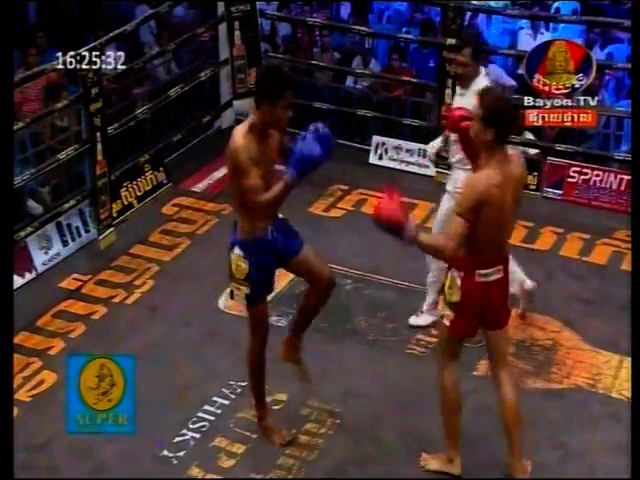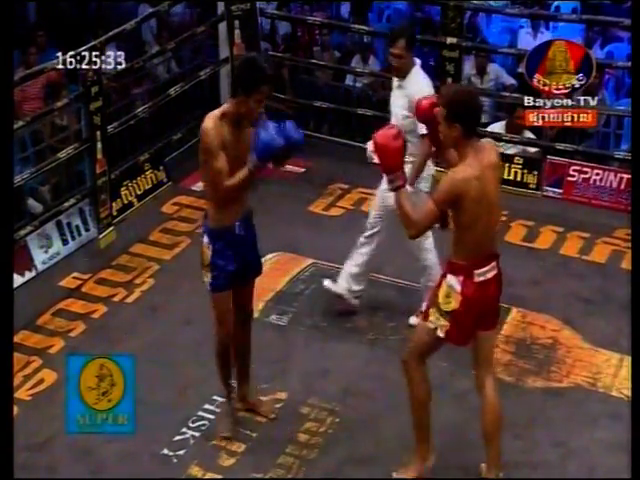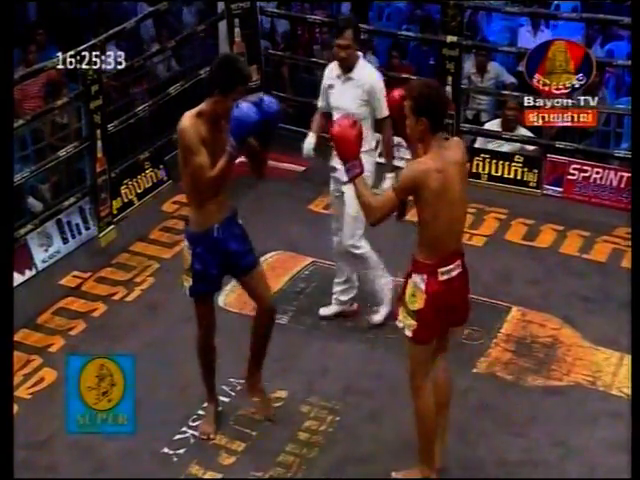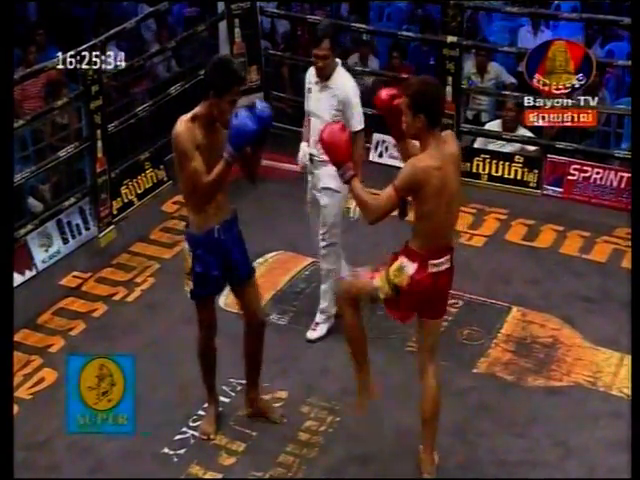
dt=0.5s
person 1, frame 1
left shoulder: (477, 185)
right shoulder: (517, 164)
left elbow: (448, 249)
left wrist: (406, 228)
right wrist: (467, 145)
left hip: (469, 278)
right hip: (498, 276)
left knee: (447, 361)
right knee: (502, 369)
person 1, frame 2
left shoulder: (458, 178)
right shoulder: (490, 151)
left elbow: (414, 227)
left wrist: (395, 176)
right wrist: (436, 136)
left hip: (463, 282)
right hip: (490, 274)
left knee: (412, 357)
right knee: (485, 376)
person 1, frame 3
left shoulder: (419, 170)
right shoulder: (457, 149)
left elbow: (374, 213)
left wrist: (353, 165)
right wrist: (406, 133)
left hip: (428, 280)
right hip: (456, 273)
left knee: (419, 378)
right knee: (439, 359)
person 1, frame 4
left shoulder: (421, 168)
right shoulder: (450, 143)
left elbow: (373, 212)
left wrist: (344, 168)
right wrist: (395, 127)
left hip: (416, 268)
right hip: (442, 267)
left knee: (346, 291)
right knee: (428, 364)
left ankle: (364, 381)
person 2, frame 1
left shoulder: (276, 130)
right shoulder: (240, 145)
left elbow: (286, 169)
right elbow: (259, 205)
left wrist: (308, 151)
right wrist: (293, 174)
left hip: (276, 228)
right hip: (251, 241)
left knee: (324, 281)
right knee: (260, 331)
left ankle: (292, 344)
right ankle: (262, 414)
person 2, frame 2
left shoulder: (253, 121)
right shoulder: (212, 128)
left elbow: (268, 160)
right elbow: (222, 188)
left wrist: (281, 146)
right wrist: (255, 162)
left hip: (244, 225)
right hip: (220, 233)
left knee: (245, 316)
right knee: (226, 327)
left ankle: (245, 391)
right ankle: (227, 401)
person 2, frame 3
left shoulder: (234, 120)
right shoulder: (190, 126)
left elbow: (259, 169)
right elbow: (208, 184)
left wrist: (261, 135)
right wrist: (234, 147)
left hip: (231, 226)
right hip: (203, 236)
left knee: (267, 308)
right knee: (206, 328)
left ankle: (255, 382)
right ankle: (211, 403)
person 2, frame 4
left shoulder: (227, 124)
right shoulder: (185, 131)
left elbow: (251, 173)
right elbow: (203, 189)
left wrist: (255, 142)
right wrist: (230, 154)
left hip: (230, 228)
right hip: (202, 238)
left knee: (256, 319)
right knee: (208, 328)
left ankle: (254, 396)
right ankle: (212, 403)
person 3, frame 1
left shoulder: (482, 95)
right shoulder: (463, 86)
right wrist: (440, 140)
left hip: (467, 179)
right hip: (461, 173)
left ankle: (432, 308)
right ankle: (520, 283)
person 3, frame 2
left shoulder: (420, 88)
right shoulder: (397, 78)
left elbow: (427, 143)
left wrist: (409, 185)
left hip: (412, 172)
left knee: (420, 241)
right knee: (372, 228)
right ankle: (349, 287)
person 3, frame 3
left shoulder: (371, 78)
right shoulder: (329, 73)
left elbow: (386, 126)
left wrist: (389, 171)
right wrist: (312, 136)
left hip: (360, 165)
right hip: (336, 163)
left knee: (351, 240)
right knee: (338, 237)
left ankle: (384, 293)
right ankle: (344, 299)
person 3, frame 4
left shoulder: (347, 88)
right shoulder: (310, 77)
left elbow: (359, 141)
right wrist: (304, 144)
left hip: (335, 174)
right hip: (314, 168)
left knee: (328, 246)
right knee: (326, 241)
left ankle: (325, 314)
